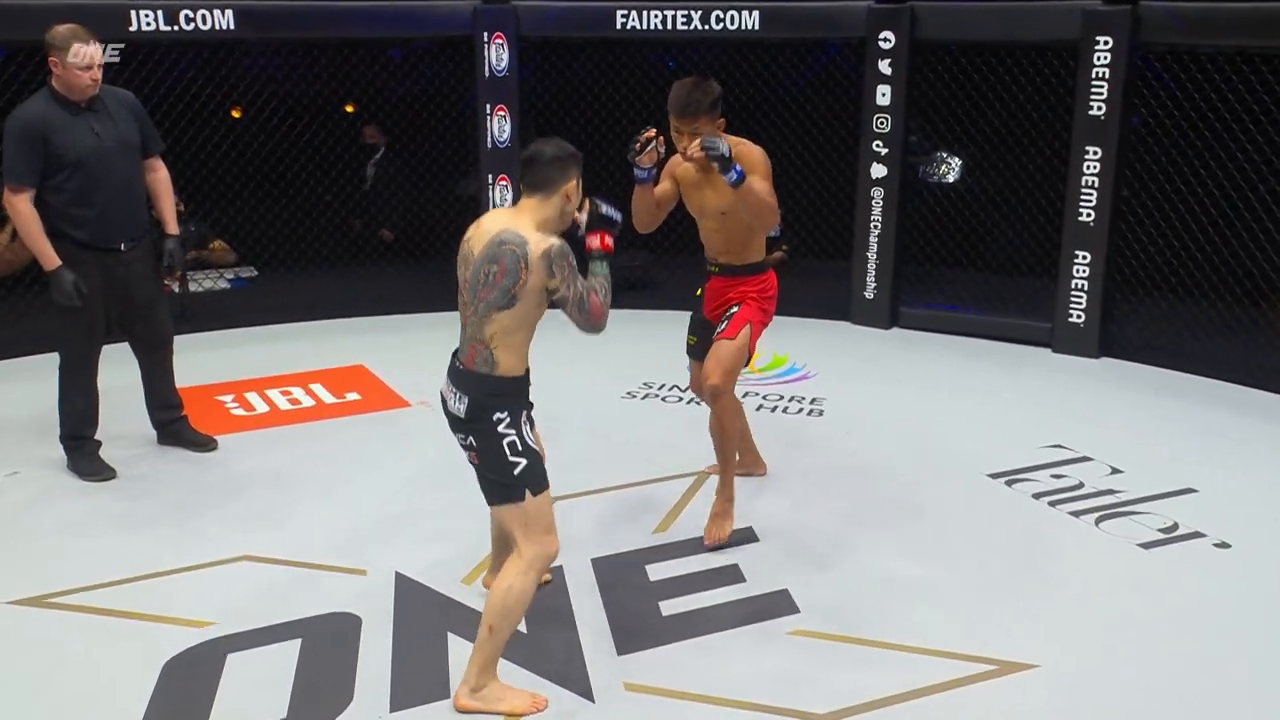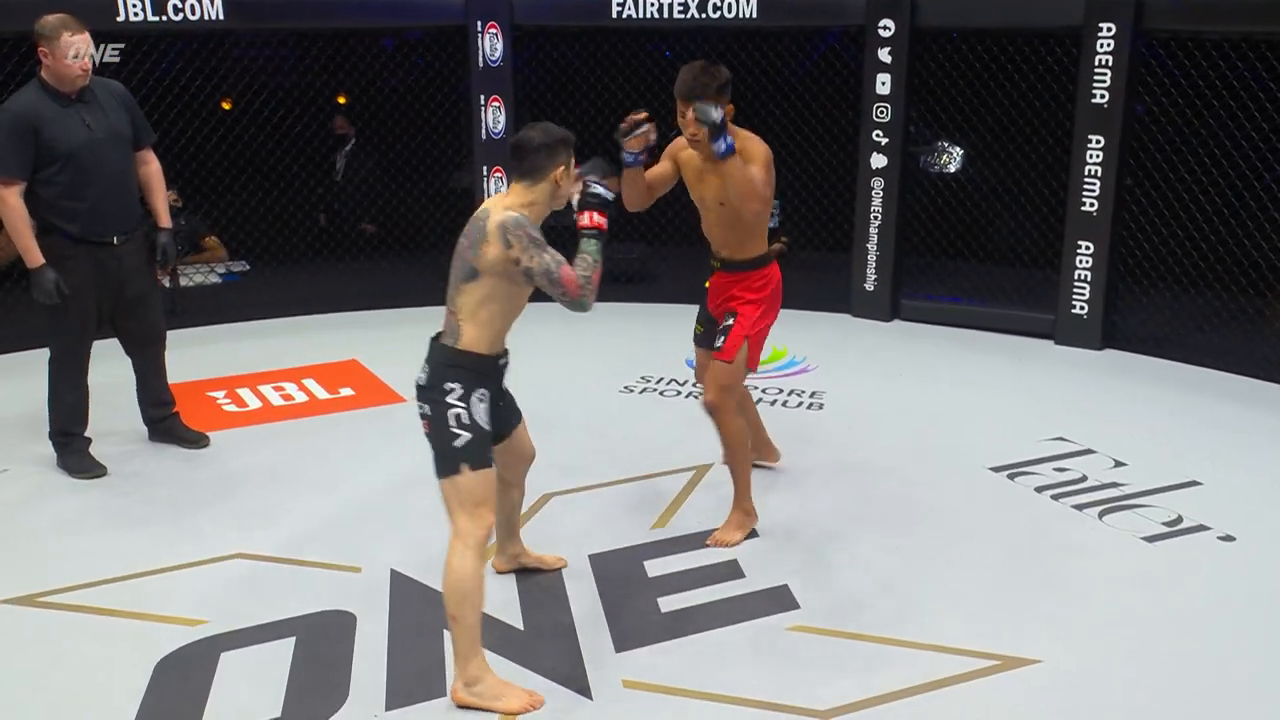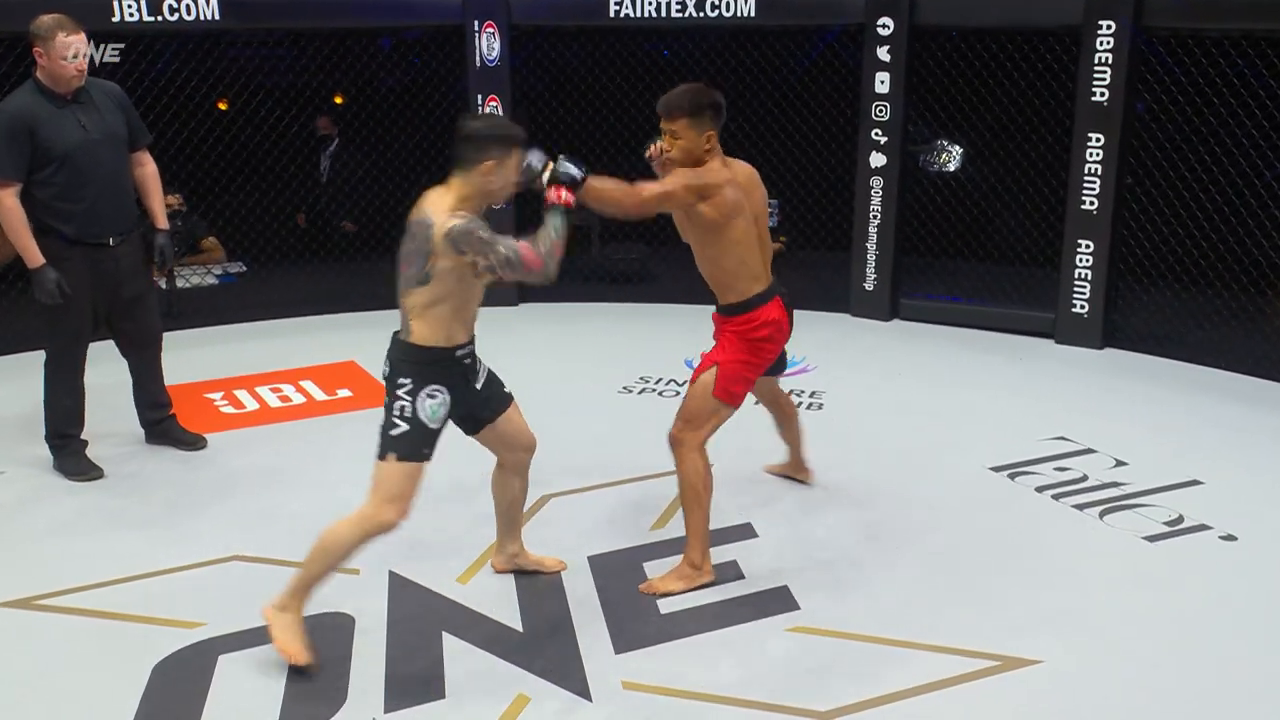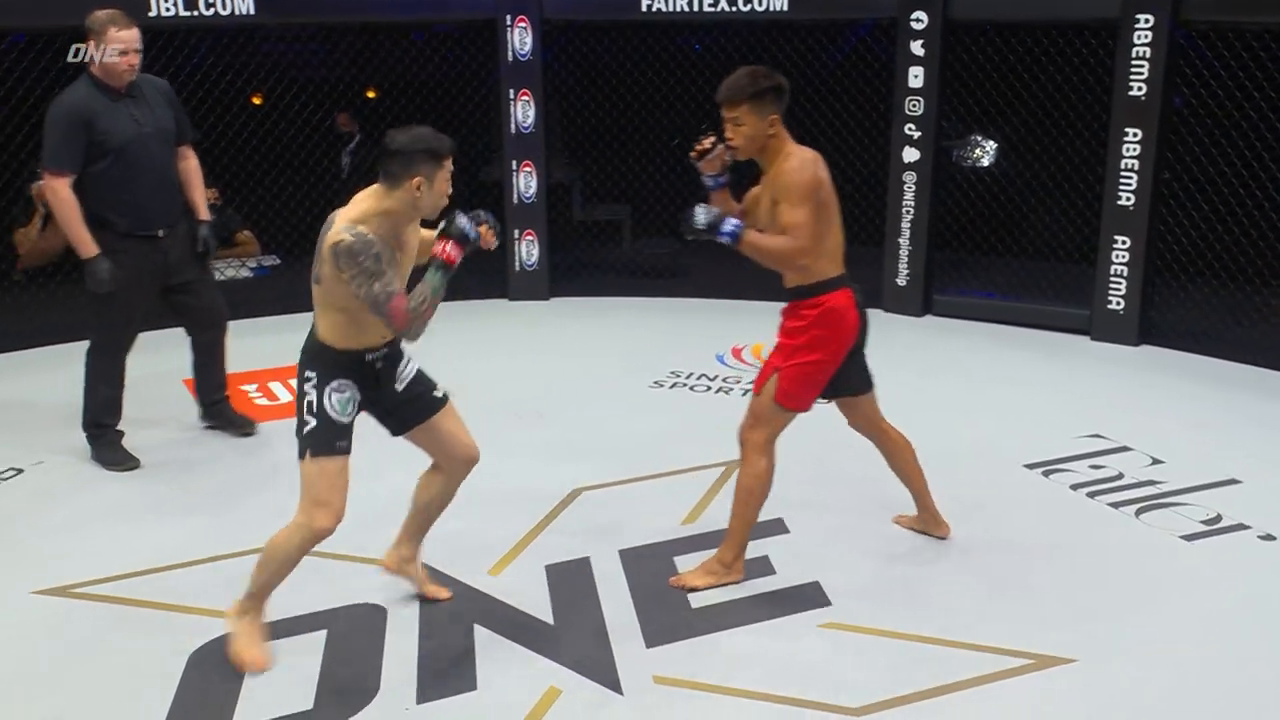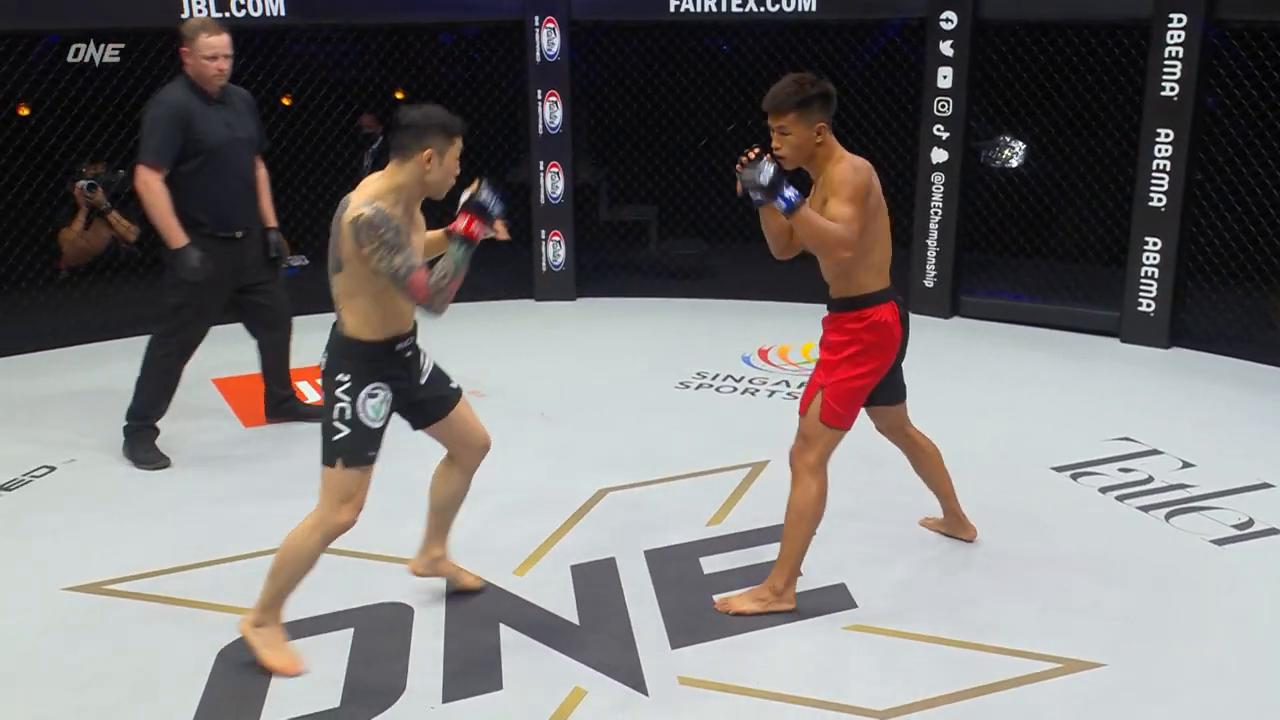
dt=0.3s
person 1, frame 1
left shoulder: (486, 222)
right shoulder: (545, 250)
right elbow: (594, 319)
left wrist: (560, 231)
right wrist: (600, 245)
left hip: (465, 383)
right hip: (493, 404)
left knee: (532, 461)
right knee: (538, 548)
left ankle: (500, 566)
person 1, frame 2
left shoulder: (504, 207)
right shoulder: (512, 226)
right elbow: (579, 294)
left wrist: (587, 182)
right wrist: (593, 224)
left hip: (469, 370)
right hip: (457, 382)
left knee: (519, 455)
right knee: (472, 528)
left ankle: (511, 550)
person 1, frame 3
left shoulder: (441, 198)
right shoulder: (452, 228)
right elbow: (539, 268)
left wrist: (491, 267)
right wrist: (559, 201)
left hip: (459, 359)
right hip: (419, 372)
left knee: (519, 447)
right knee: (384, 512)
left ankle: (510, 550)
right ankle: (288, 607)
person 1, frame 4
left shoulder: (394, 208)
right shoulder: (349, 239)
right elbow: (409, 323)
left wrist: (460, 240)
right wrist: (448, 255)
left hip: (386, 359)
right hip: (333, 370)
left knee: (461, 455)
right knee: (319, 519)
left ankle: (404, 555)
right ankle: (248, 614)
person 1, frame 5
left shoulder: (395, 196)
right shoulder: (369, 216)
left elbow: (416, 257)
right elbow: (433, 297)
left wrist: (463, 231)
right wrist: (471, 230)
left hip: (402, 352)
right hip: (358, 367)
left knee: (471, 443)
right knee: (338, 513)
left ankle: (434, 553)
right ankle: (263, 621)
person 2, frame 1
left shoulder: (750, 156)
right shoulder: (678, 165)
left elbow: (769, 222)
right elbow: (644, 223)
left wrist: (730, 169)
right wrist: (644, 170)
left hip: (750, 288)
right hip: (712, 282)
left knee: (716, 384)
right knee: (704, 383)
left ankle: (726, 497)
right ankle: (749, 458)
person 2, frame 2
left shoulder: (752, 149)
right shoulder: (680, 150)
left elbow: (755, 207)
right elbow: (635, 202)
left wrist: (722, 144)
right wrist: (633, 153)
left hip: (753, 283)
right hip: (720, 276)
left knee: (717, 395)
right knee: (717, 379)
left ankle: (743, 509)
right ankle: (760, 446)
person 2, frame 3
left shoulder: (708, 182)
right shoulder: (741, 174)
left elbow: (636, 201)
left wrist: (564, 174)
right wrist: (668, 174)
left hip: (751, 326)
right hip: (768, 312)
left knee: (686, 437)
right knee: (768, 394)
left ankle: (695, 562)
right ankle: (797, 461)
person 2, frame 4
left shoulder: (795, 170)
right shoulder: (782, 168)
left elbow: (799, 256)
right elbow: (747, 223)
left wrist: (728, 230)
right wrist: (715, 181)
left hip: (817, 316)
right hip: (838, 309)
left knee: (755, 435)
right knee: (867, 419)
left ankle: (728, 560)
right ankle: (929, 515)
person 2, frame 5
left shoulder: (849, 173)
right shoulder: (828, 177)
left elbow: (839, 248)
right elbow: (784, 248)
left wrist: (786, 194)
right wrist: (765, 192)
left hip: (860, 327)
right hip: (876, 322)
left knee: (807, 456)
right knee: (897, 427)
left ankle: (779, 588)
right ankle: (957, 520)
person 3, frame 1
left shoulder: (124, 103)
left elbow: (154, 168)
left wrist: (171, 232)
right wrist: (54, 267)
left hip: (137, 250)
right hip: (80, 258)
left knee: (157, 340)
right knee: (80, 354)
left ankle: (170, 423)
right ankle: (80, 446)
person 3, frame 2
left shoulder: (115, 94)
left elbow: (146, 161)
left wrist: (164, 226)
left hip: (130, 245)
right hip: (71, 254)
left knee: (149, 336)
right knee: (71, 350)
left ankle: (161, 419)
right ankle: (69, 442)
person 3, frame 3
left shoulder: (110, 96)
left elbow: (142, 163)
left wrist: (161, 226)
left hip: (126, 246)
right hip: (68, 256)
left knee: (146, 337)
right knee: (67, 351)
left ankle: (158, 422)
right ankle: (65, 445)
person 3, frame 4
left shoulder: (159, 91)
right shoulder: (73, 107)
left elbow: (185, 157)
right elbow: (57, 186)
left wrist: (203, 218)
right wrist: (91, 256)
left hip: (175, 237)
right hip: (120, 247)
left knee: (210, 317)
right knee: (111, 341)
left ankle: (216, 407)
right ankle: (102, 435)
person 3, frame 5
left shoulder: (240, 100)
right shoulder: (172, 107)
right elbow: (148, 180)
left wrist: (271, 226)
right wrist: (181, 249)
left hip: (247, 240)
right hip: (204, 245)
left knee: (275, 320)
right knee: (177, 337)
left ankle: (281, 400)
right ankle: (140, 429)
